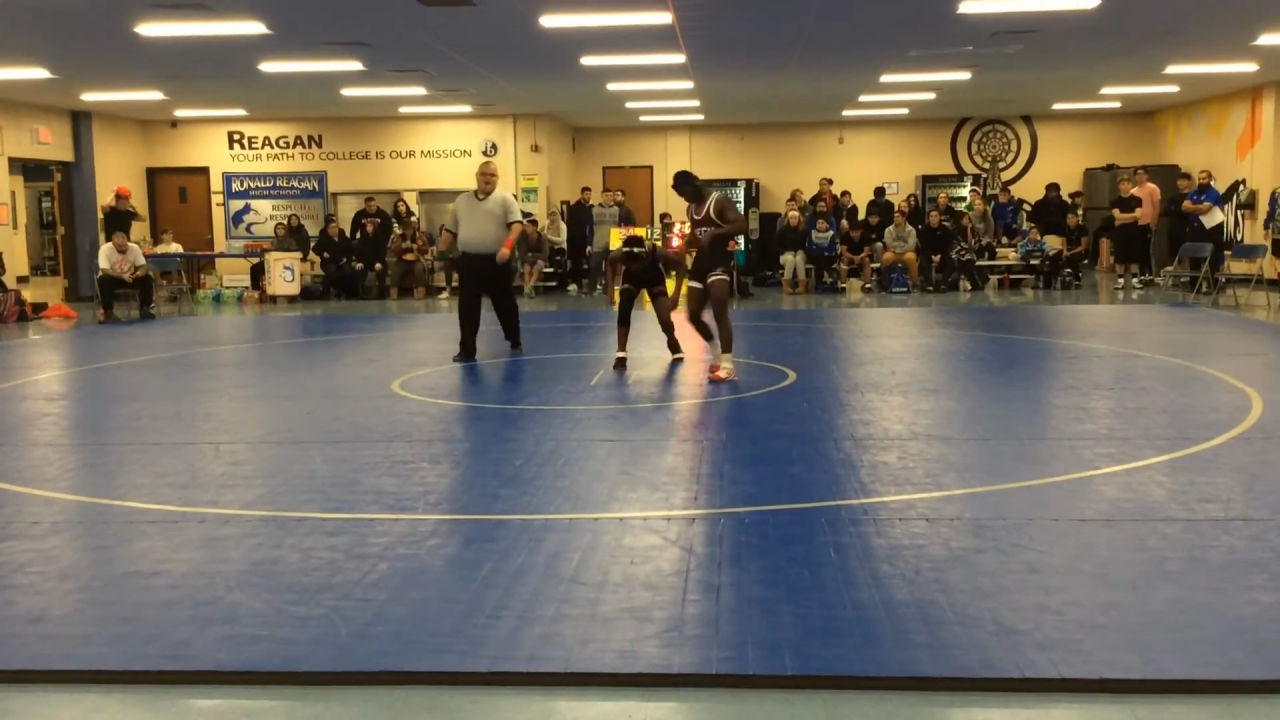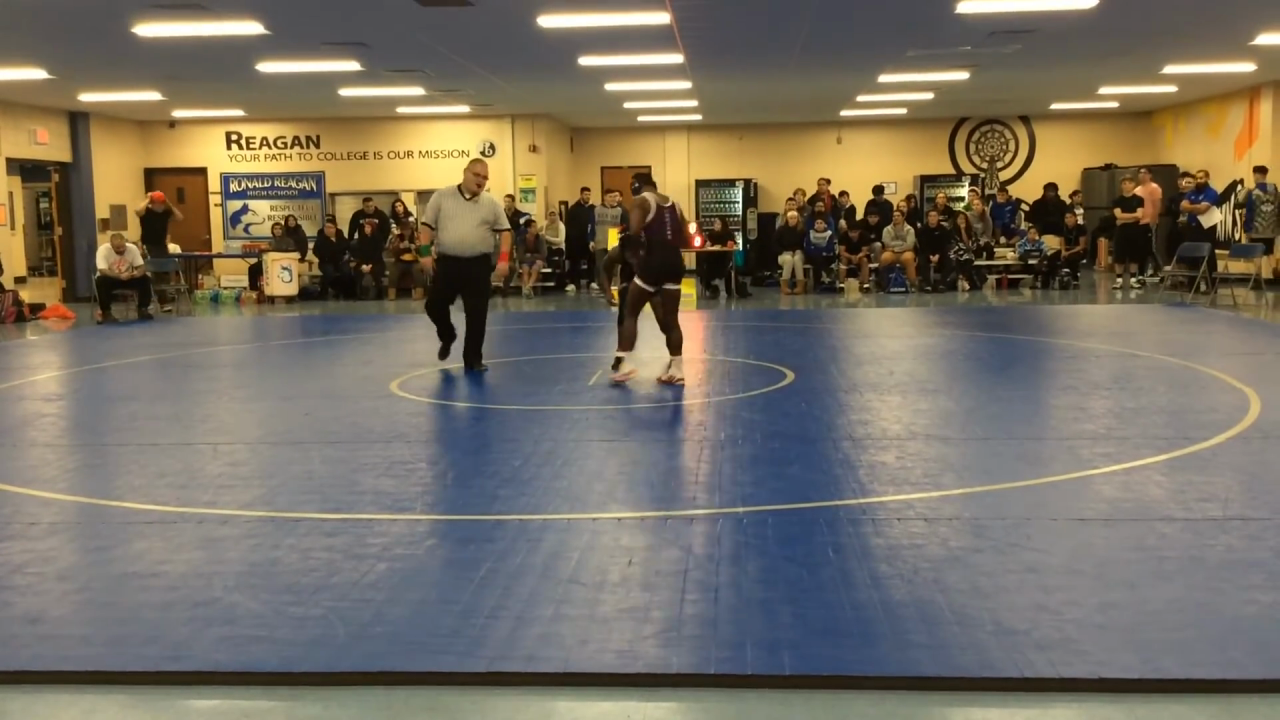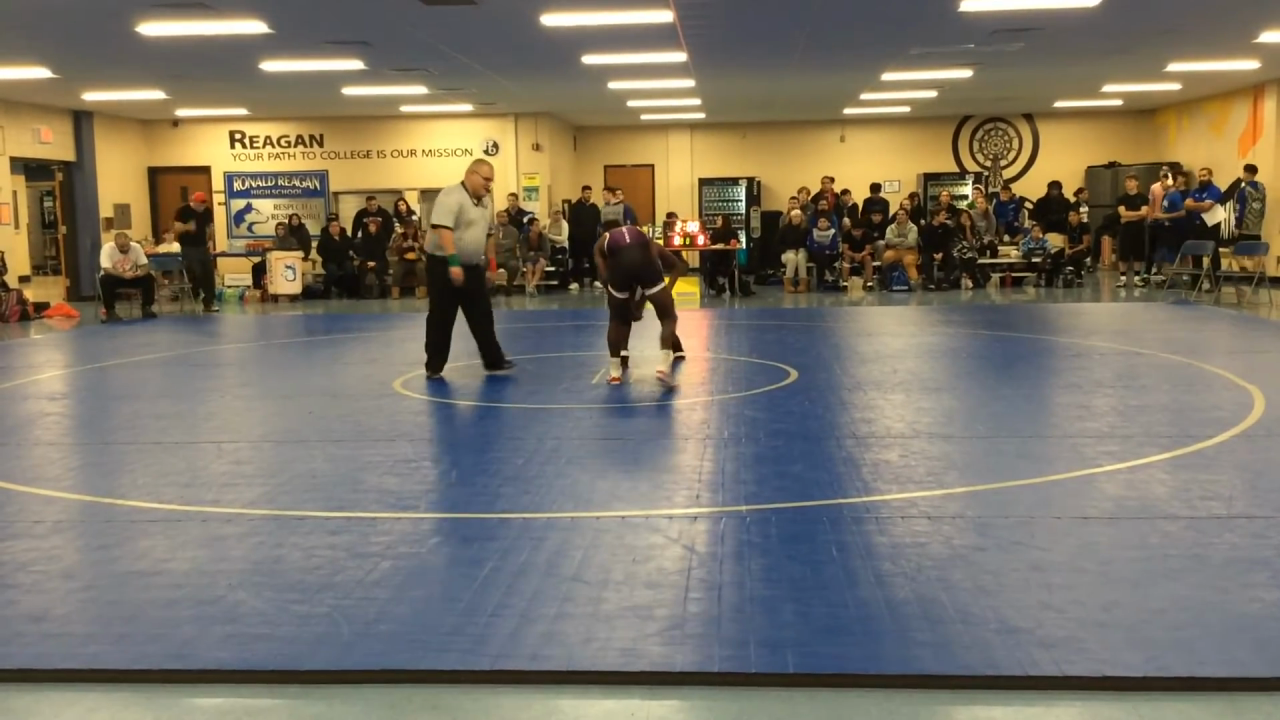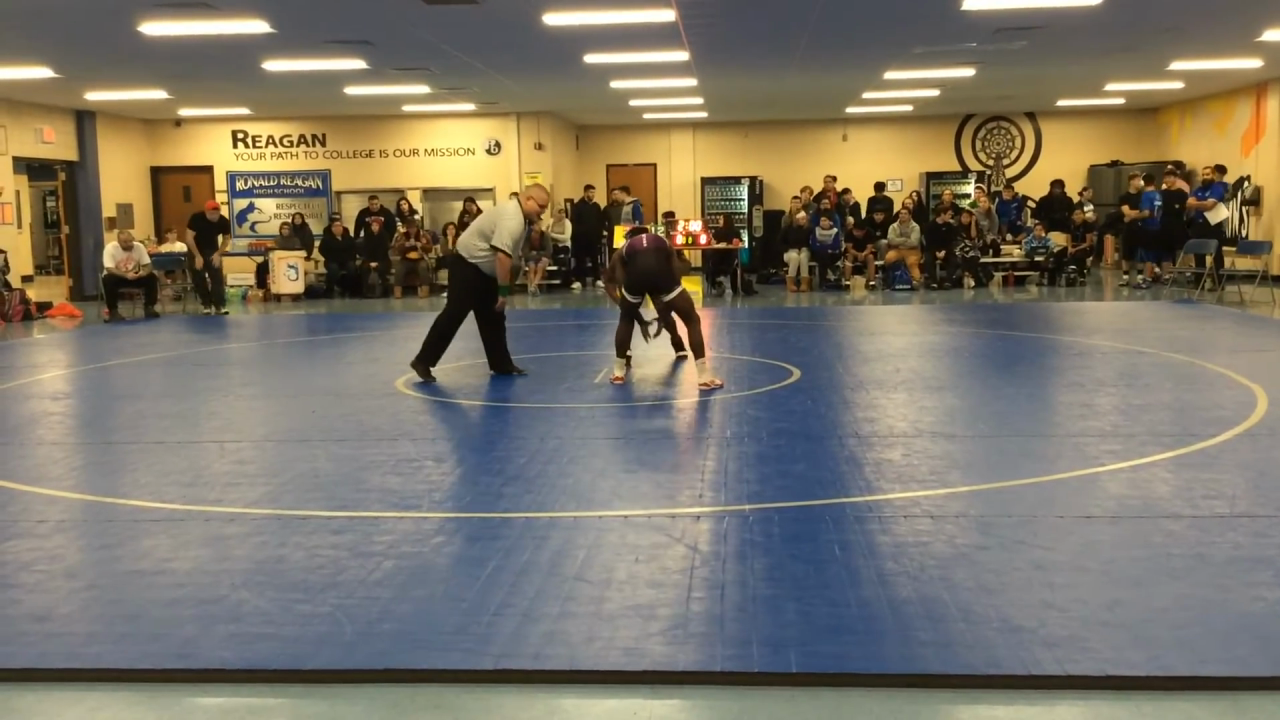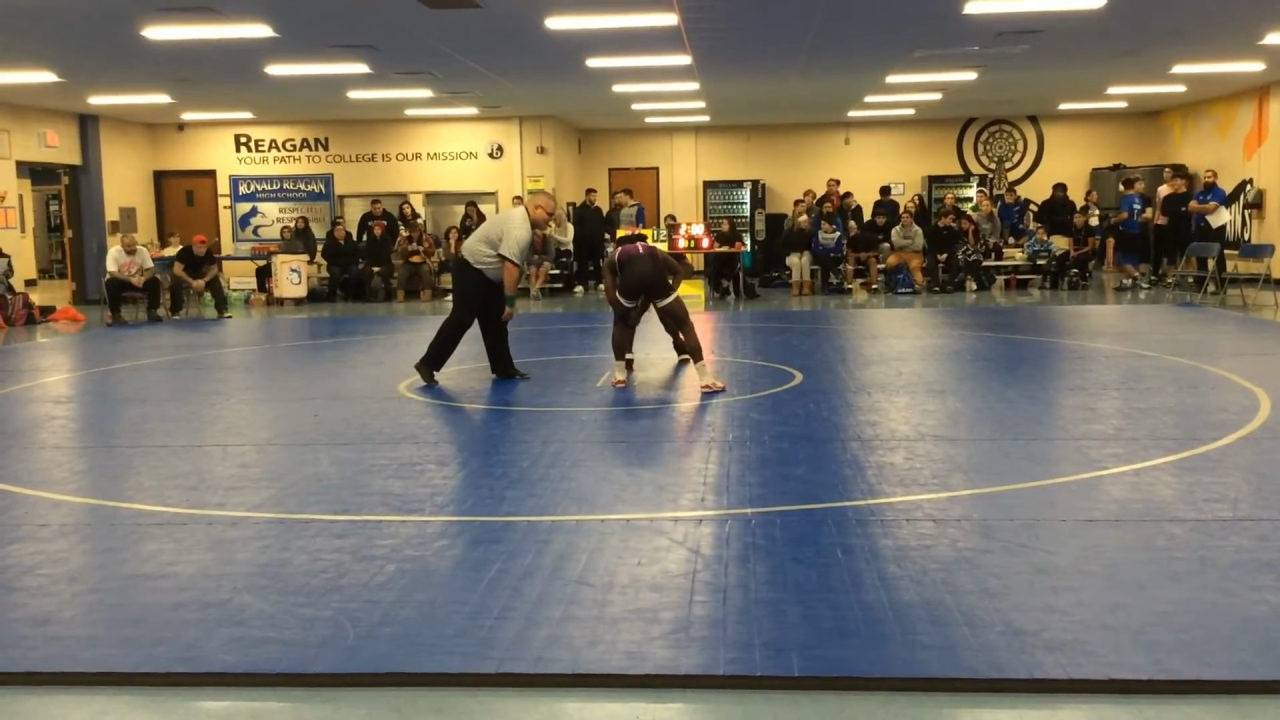
dt=0.7s
person 1, frame 1
left shoulder: (505, 199)
right shoulder: (462, 201)
left elbow: (517, 224)
right elbow: (450, 230)
left wrist: (507, 246)
left hip: (496, 261)
right hip: (468, 260)
left knee: (505, 303)
right knee: (467, 307)
left ankle: (514, 340)
right ankle: (467, 350)
person 1, frame 2
left shoulder: (491, 203)
right shoulder: (442, 197)
left elbow: (505, 231)
right elbow: (428, 225)
left wrist: (503, 258)
right wrist: (426, 252)
left hip: (478, 265)
right hip: (447, 263)
left knee: (476, 313)
right knee: (435, 304)
left ankle: (473, 359)
right ankle: (447, 337)
person 1, frame 3
left shoulder: (486, 203)
right shoulder: (451, 197)
left elbow: (488, 236)
right elbow: (443, 229)
left wrist: (491, 267)
right wrist: (453, 263)
left hip: (472, 267)
right hip: (444, 266)
left knee: (482, 314)
right knee: (441, 318)
left ankle: (494, 360)
right ankle: (434, 366)
person 1, frame 4
left shoulder: (519, 216)
right shoulder: (512, 219)
left elbow: (508, 256)
right elbow: (502, 257)
left wrist: (503, 289)
right wrist: (504, 292)
left hip: (485, 271)
right hip: (467, 266)
left knee: (493, 318)
right knee: (454, 315)
left ankle: (502, 365)
right ankle: (423, 361)
person 1, frame 5
left shoulder: (522, 220)
right shoulder: (519, 227)
left elbow: (511, 264)
right elbow: (510, 266)
right wrist: (510, 303)
left hip: (488, 274)
right hip: (471, 270)
left knee: (496, 321)
right knee: (461, 320)
left ankle: (504, 368)
right ankle: (427, 364)
person 2, frame 1
left shoulder: (721, 201)
right shoulder: (691, 208)
left elbow: (742, 227)
left wrist: (714, 234)
right wrist: (686, 246)
left hip: (720, 261)
right hip: (700, 262)
left knee: (720, 314)
right knee: (693, 316)
left ankle: (727, 366)
right ankle: (716, 352)
person 2, frame 2
left shoulder: (638, 201)
right shoulder: (672, 203)
left elbow: (636, 231)
right elbow: (685, 239)
left wrist: (639, 248)
left hip: (653, 262)
right hip: (674, 262)
left knee: (630, 314)
right knee: (670, 320)
left ankle: (624, 367)
right ankle: (676, 371)
person 2, frame 3
left shoulder: (601, 242)
right shoulder: (639, 232)
left elbow: (605, 275)
left wrist: (630, 303)
left hip: (621, 264)
right hip: (645, 261)
left knee: (617, 320)
right knee: (668, 316)
left ankle: (615, 373)
right ankle: (664, 367)
person 2, frame 4
left shoulder: (622, 251)
right shoulder: (663, 243)
right elbow: (675, 276)
left wrist: (642, 322)
right wrist: (665, 318)
left hip: (635, 272)
right hip: (661, 270)
left knee: (626, 320)
right knee: (692, 320)
left ankle: (618, 373)
right ankle: (705, 377)
person 2, frame 5
left shoulder: (614, 257)
right shoulder: (653, 251)
left elbow: (611, 296)
left wrist: (632, 312)
left hip: (630, 276)
right hip: (655, 274)
left knee: (621, 323)
right knee: (685, 325)
left ankle: (620, 376)
right ankle: (706, 380)
